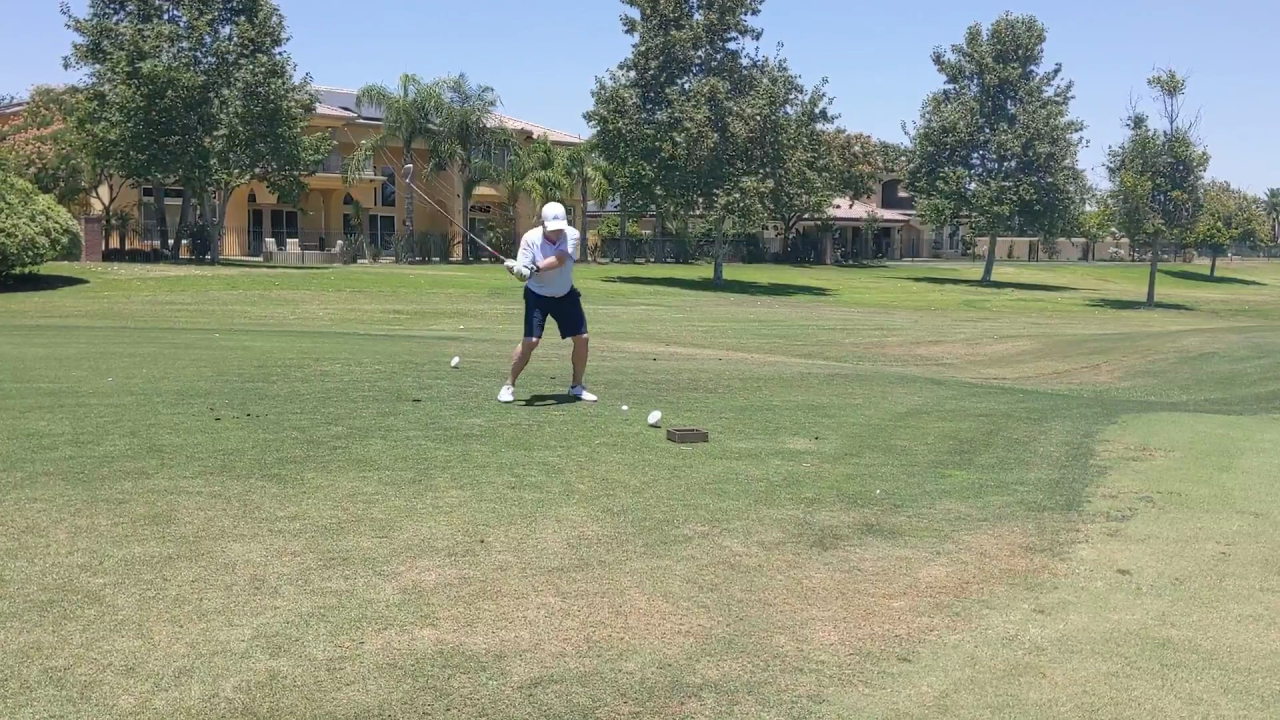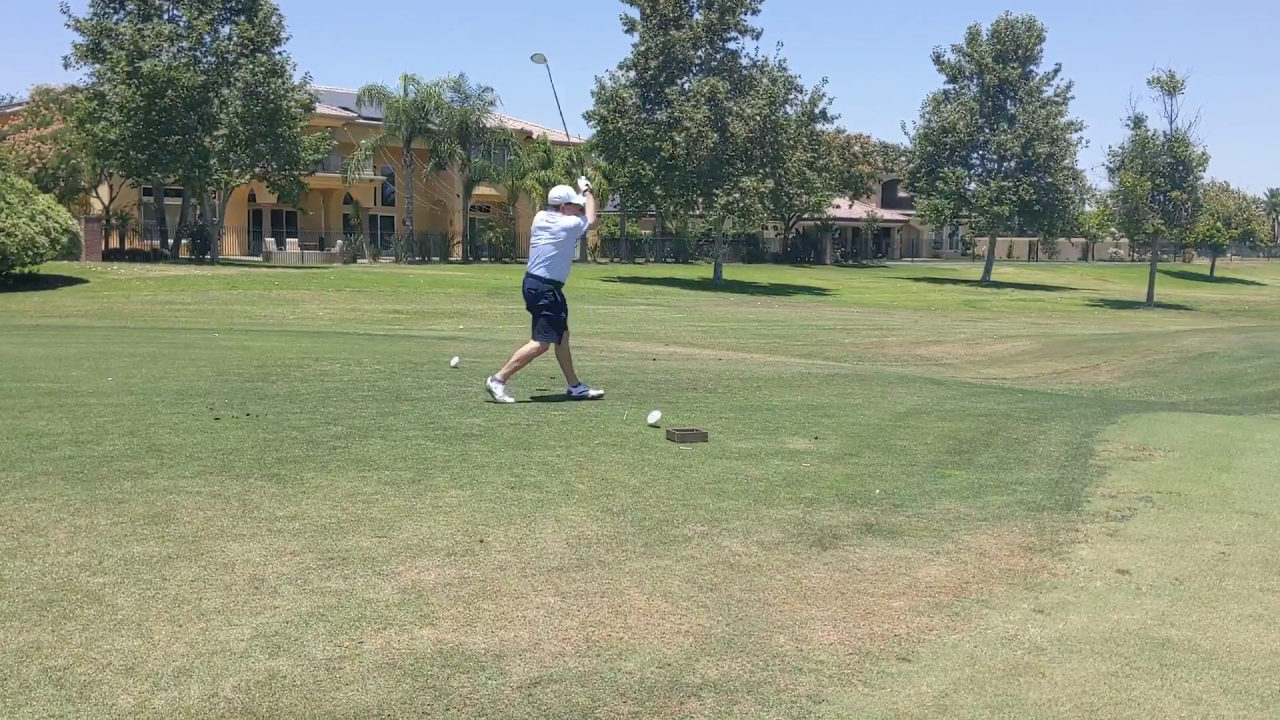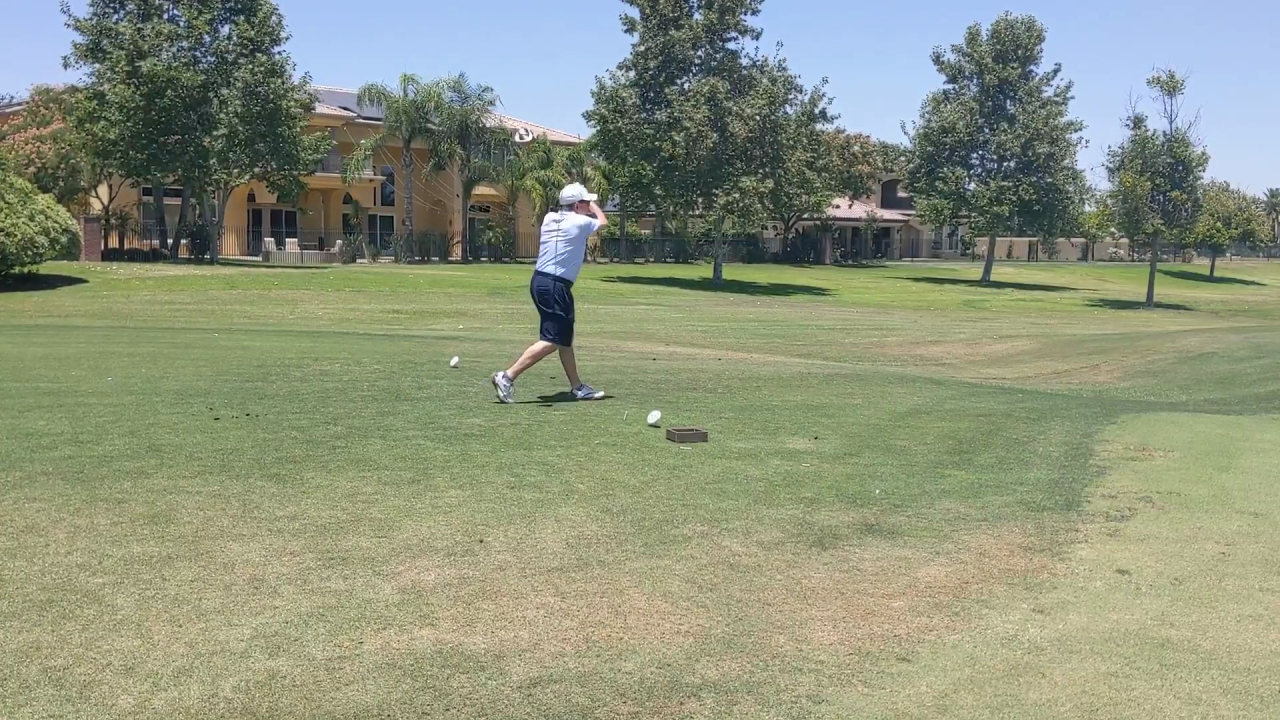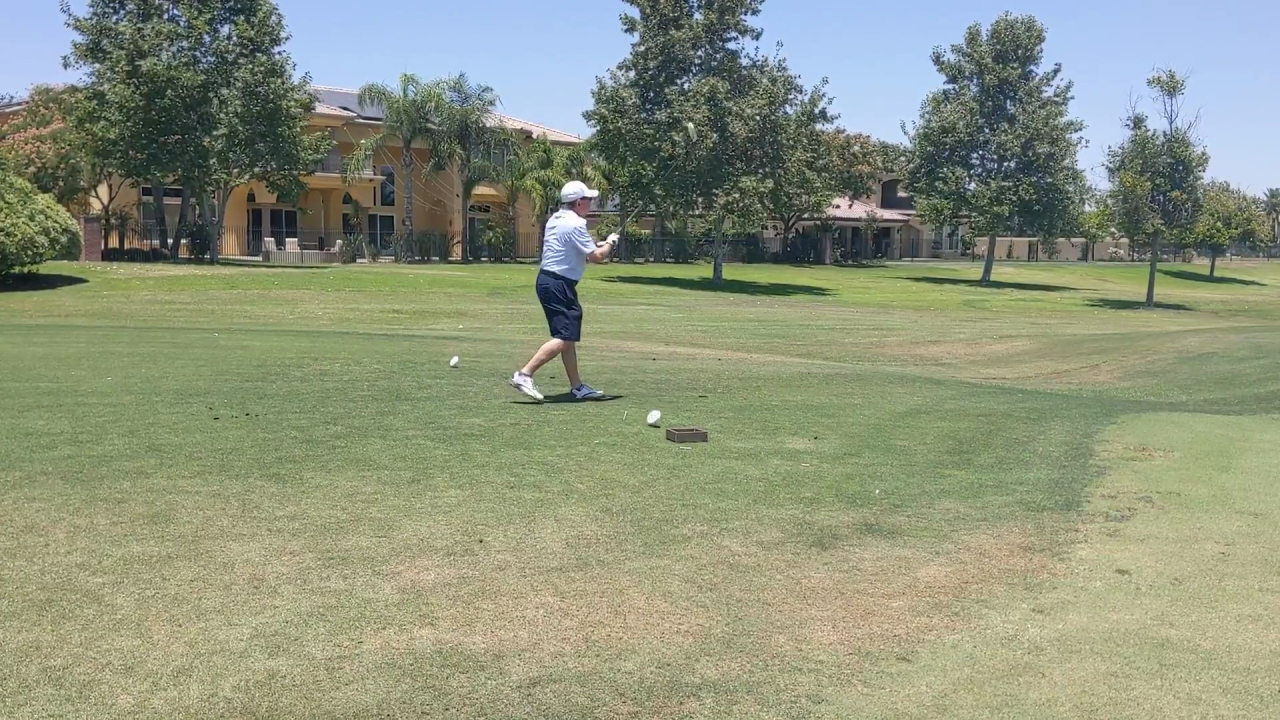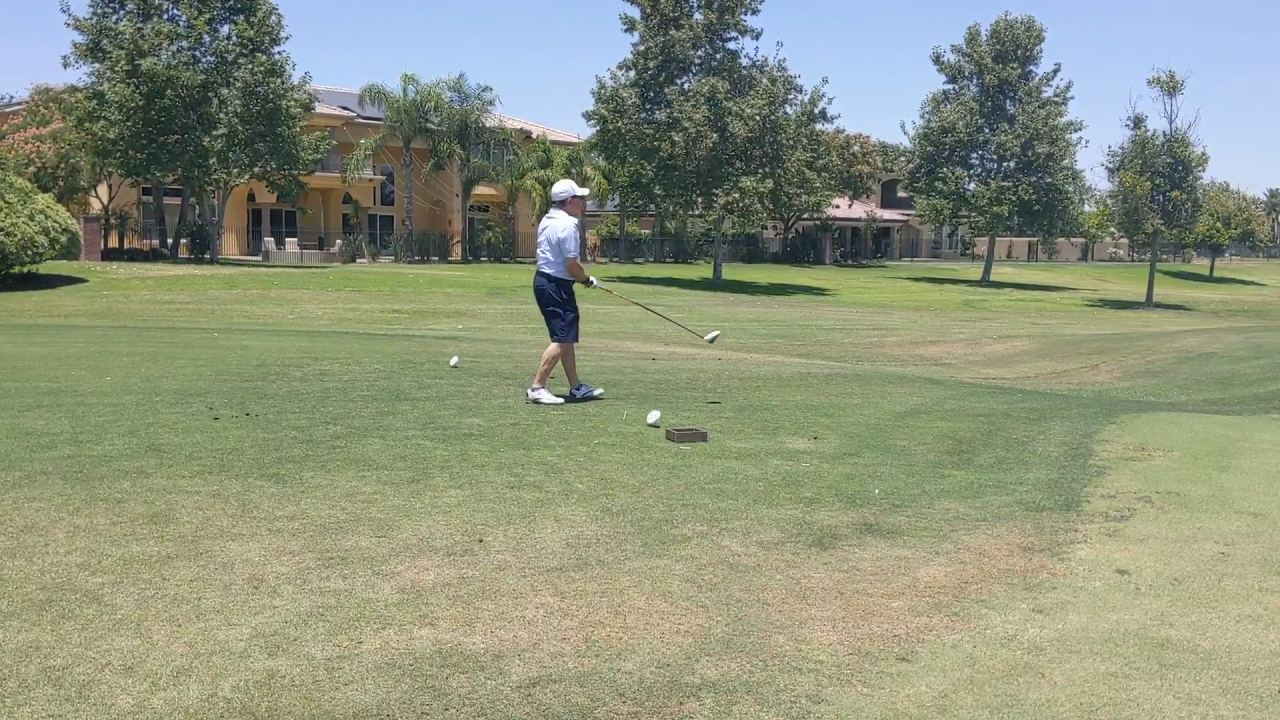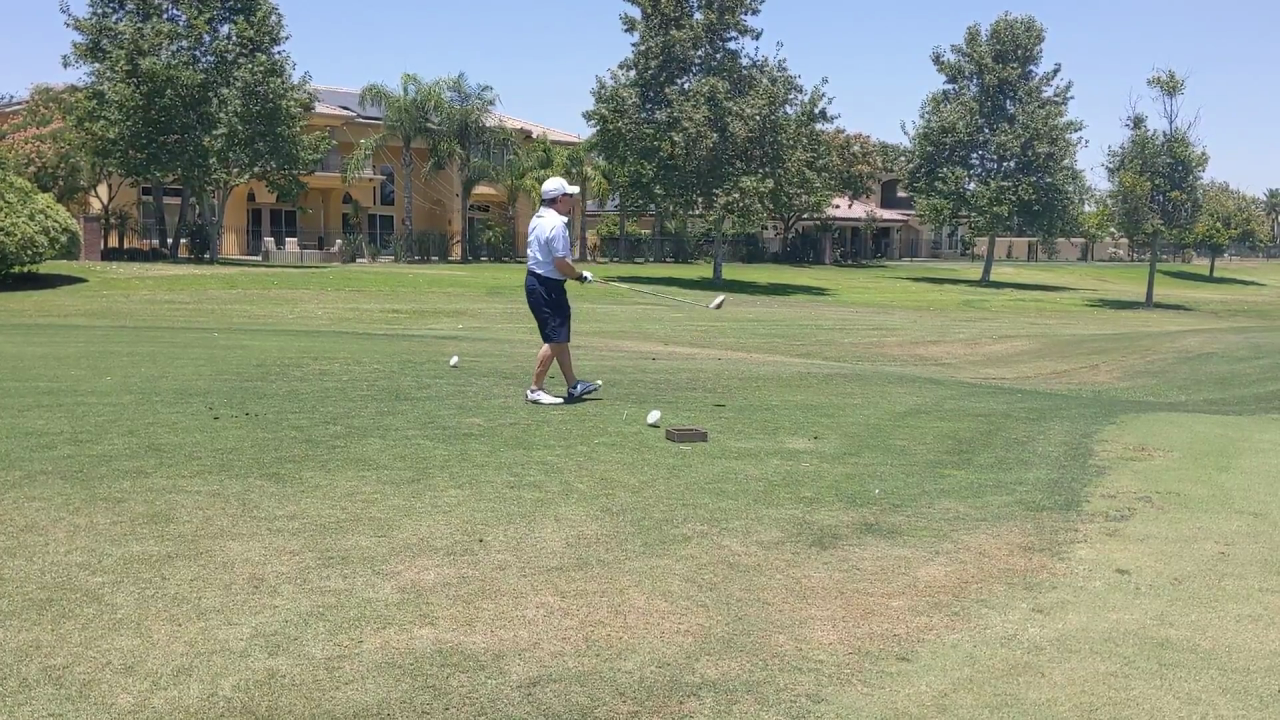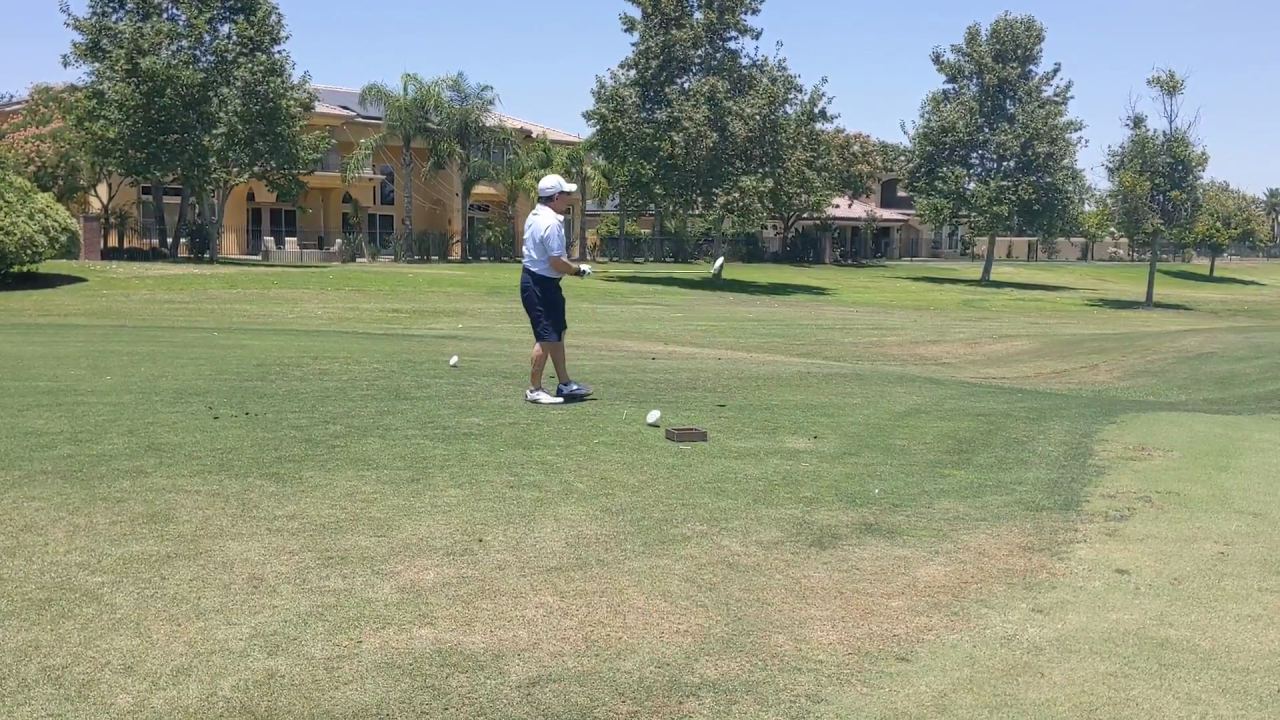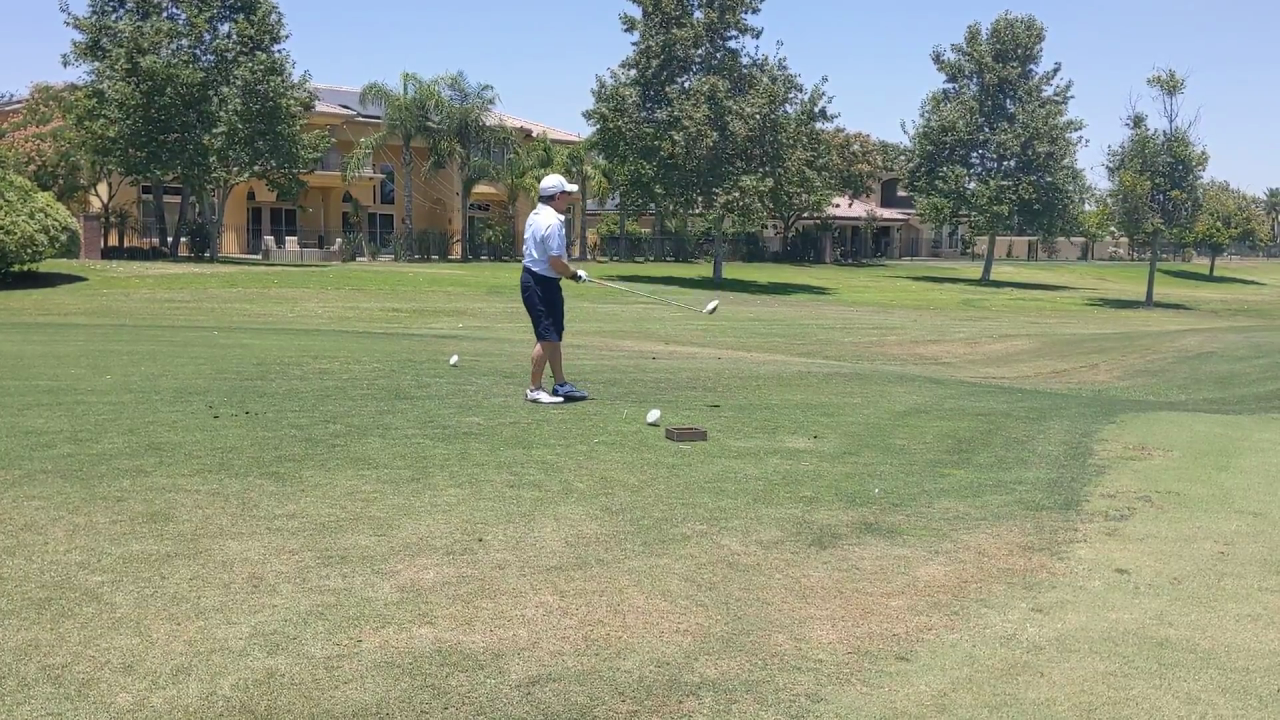
dt=0.3s
person 1, frame 1
left shoulder: (572, 236)
right shoulder: (530, 239)
left elbow: (555, 262)
right elbow: (522, 271)
left wrist: (530, 268)
right wrist: (517, 267)
left hip: (565, 295)
right hip: (538, 297)
left knee: (581, 339)
right knee: (531, 341)
left ankle: (578, 387)
right ankle: (508, 386)
person 1, frame 2
left shoulder: (541, 218)
right shoulder: (567, 226)
right elbow: (590, 217)
left wrist: (580, 195)
right wrist: (587, 191)
left hip: (538, 285)
right hip: (544, 289)
left knee: (561, 336)
right knee: (541, 343)
left ankle: (575, 386)
right ankle: (498, 380)
person 1, frame 3
left shoulder: (550, 219)
right shoulder: (579, 223)
right elbow: (602, 222)
left wrist: (589, 204)
right wrist: (593, 204)
left hip: (542, 282)
right hip: (554, 287)
left knee: (565, 338)
right knee: (551, 341)
left ankle: (577, 387)
right ankle: (507, 377)
person 1, frame 4
left shoulder: (557, 219)
right shoulder: (574, 224)
right elbow: (596, 256)
left wrist: (600, 243)
right wrist: (610, 243)
left hip: (550, 281)
right hip: (558, 285)
left knee: (569, 336)
right knee: (564, 337)
left ankle: (577, 387)
right ankle: (524, 374)
person 1, frame 5
left shoulder: (548, 220)
right shoulder: (566, 225)
right elbow: (572, 264)
left wrist: (580, 278)
right wrist: (587, 279)
left hip: (546, 282)
right hip: (555, 286)
left knee: (566, 338)
right knee: (562, 339)
left ankle: (576, 387)
right ankle: (537, 388)
person 1, frame 6
left shoulder: (539, 219)
right shoulder: (555, 224)
right elbow: (561, 264)
left wrist: (574, 273)
right wrist: (580, 275)
left hip: (538, 282)
right hip: (546, 286)
left knee: (559, 337)
right knee: (554, 339)
left ankle: (574, 385)
right ankle: (535, 390)
person 1, frame 7
left shoulder: (536, 216)
right shoulder: (551, 222)
right elbow: (557, 262)
left wrist: (572, 267)
right wrist: (579, 269)
left hip: (538, 280)
right hip: (541, 284)
left knee: (556, 334)
right knee: (546, 338)
left ankle: (564, 384)
right ankle: (534, 390)
person 1, frame 8
left shoulder: (537, 215)
right shoulder: (551, 222)
right elbow: (556, 262)
left wrist: (569, 272)
right wrist: (575, 274)
left hip: (537, 280)
right hip: (542, 283)
left knee: (554, 335)
right knee: (547, 337)
left ankle: (560, 385)
right ankle: (534, 389)
